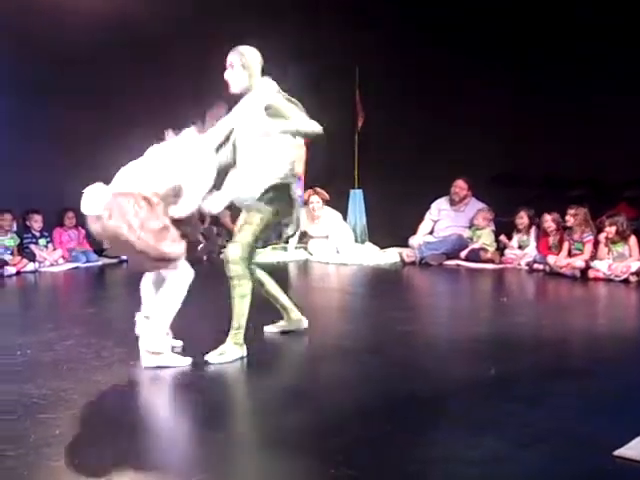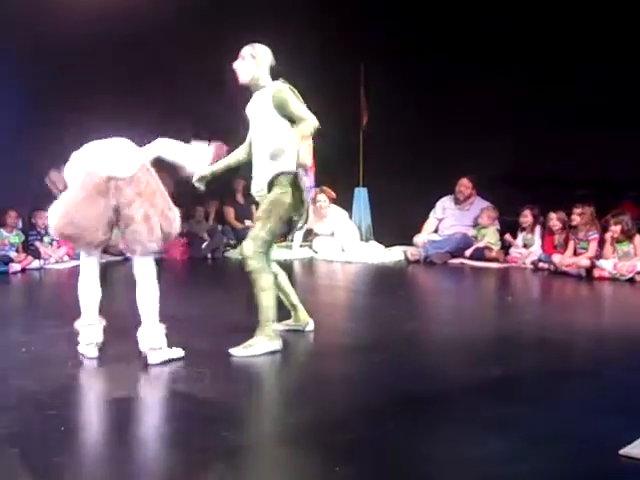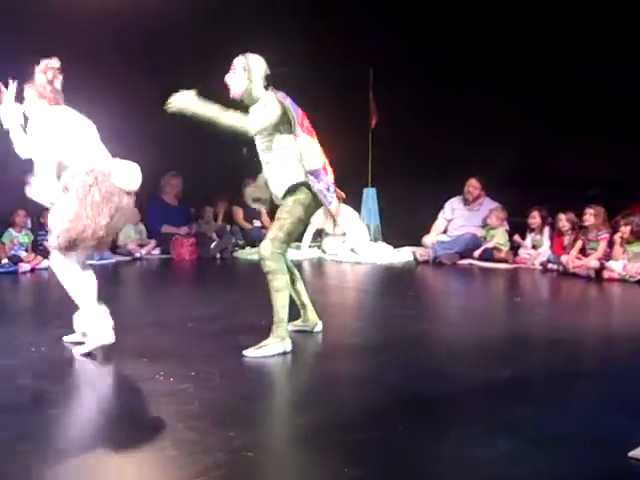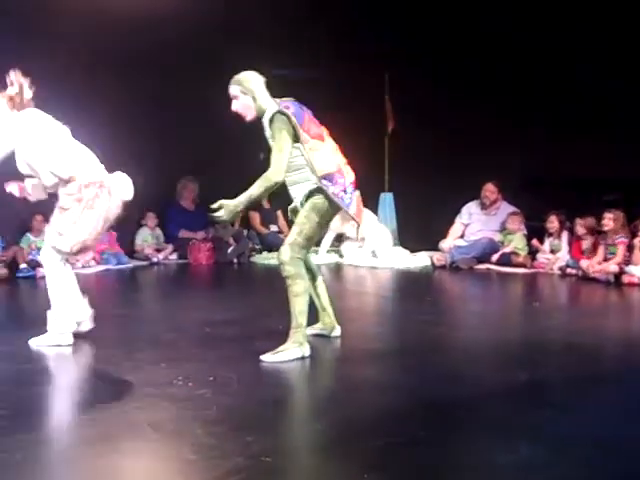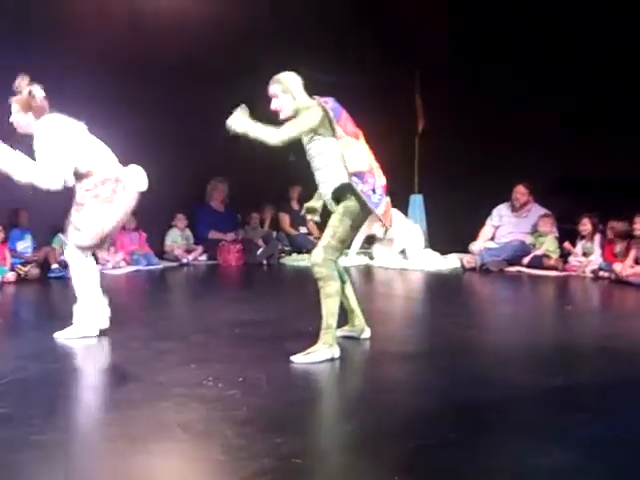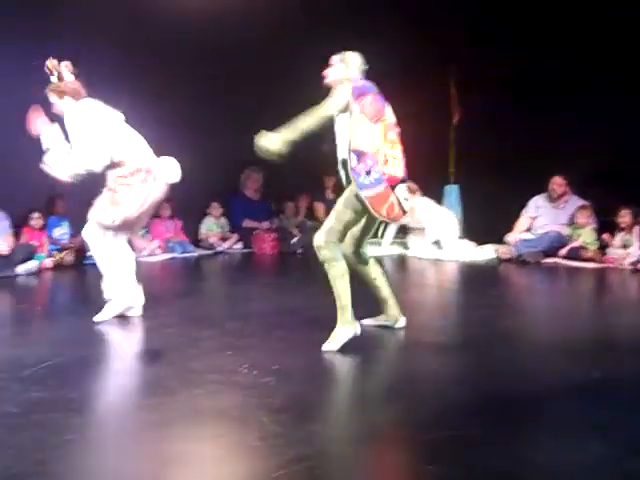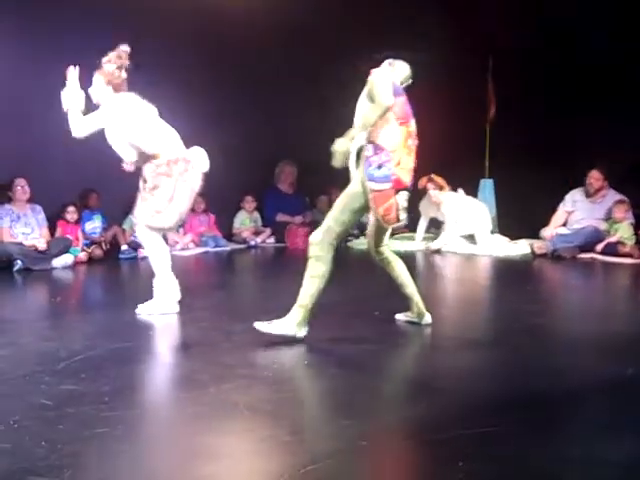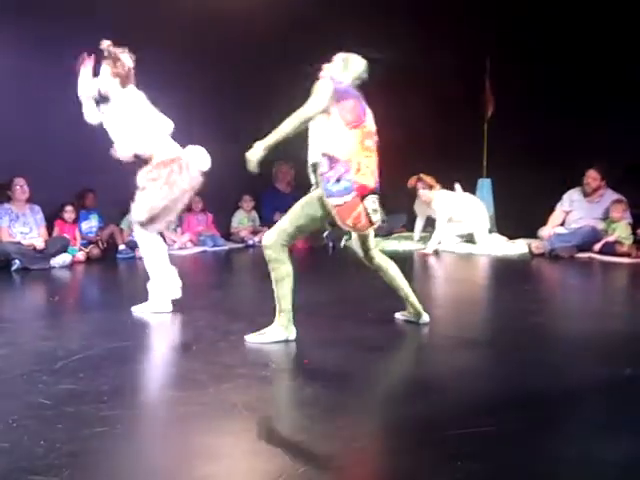
dt=0.3s
person 1, frame 1
left shoulder: (271, 100)
right shoulder: (243, 108)
left elbow: (314, 127)
right elbow: (231, 150)
left wrist: (282, 127)
left hip: (273, 191)
right hip: (252, 194)
left knee: (236, 255)
right knee: (239, 259)
left ankle: (236, 342)
right ankle: (293, 316)
person 1, frame 2
left shoulder: (279, 92)
right shoulder: (258, 100)
left elbow: (310, 121)
right elbow: (250, 146)
left wrist: (291, 144)
right wrist: (213, 168)
left hip: (285, 183)
right hip: (269, 186)
left knee: (253, 249)
right knee: (259, 254)
left ankle: (268, 334)
right ankle: (300, 317)
person 1, frame 3
left shoulder: (271, 103)
right shoulder: (261, 107)
left elbow: (251, 127)
left wrist: (200, 108)
right wrist: (261, 184)
left hip: (303, 187)
right hip: (293, 188)
left knee: (270, 250)
right knee: (275, 252)
left ankle: (279, 336)
right ankle: (309, 317)
person 1, frame 4
left shoulder: (278, 118)
right shoulder: (279, 114)
left elbow: (278, 173)
left wrist: (239, 203)
right wrist: (298, 199)
left hip: (325, 192)
right hip: (319, 191)
left knee: (290, 254)
right knee: (299, 255)
left ankle: (298, 341)
right ankle: (328, 321)
person 1, frame 5
left shoulder: (316, 110)
right shoulder: (313, 114)
left elbow: (277, 138)
left wrist: (244, 125)
right wrist: (318, 198)
left hip: (357, 193)
right hip: (349, 193)
left knee: (322, 257)
right knee: (327, 257)
left ankle: (327, 342)
right ankle: (357, 324)
person 1, frame 6
left shoulder: (349, 87)
right shoulder: (373, 96)
left elbow: (326, 111)
right elbow: (386, 143)
left wrist: (280, 137)
left hip: (370, 175)
right hip: (380, 180)
left knee: (325, 242)
right knee: (353, 250)
left ankle: (346, 321)
right ankle: (392, 313)
person 1, frame 7
left shoulder: (380, 82)
right shoulder: (401, 104)
left elbow: (385, 103)
left wrist: (349, 138)
left hip: (374, 173)
right hip: (392, 180)
left knee: (323, 239)
right knee: (378, 248)
left ankle: (297, 319)
right ankle: (419, 310)
person 1, frame 8
left shoulder: (329, 86)
right shoulder: (359, 102)
left elbow: (307, 112)
left wrist: (263, 145)
left hip: (337, 185)
right hip: (361, 186)
left knee: (274, 240)
right knee: (368, 253)
left ankle: (284, 324)
right ankle: (415, 310)
person 2, frame 1
right shoulder: (204, 157)
right elbow: (186, 207)
left hip: (107, 207)
right hip: (132, 213)
left knee: (157, 266)
right knee: (180, 274)
left ankle: (149, 331)
right ankle: (154, 347)
person 2, frame 2
left shoulder: (74, 165)
right shoulder: (125, 150)
right elbow: (157, 148)
right wrist: (198, 155)
left hip: (97, 183)
right hip: (133, 180)
left knee: (88, 259)
right knee: (144, 263)
left ankle: (89, 338)
right ankle: (154, 345)
person 2, frame 3
left shoulder: (40, 121)
right shoulder: (71, 117)
left elbow: (45, 168)
left hip: (91, 187)
right hip: (115, 184)
left knee: (63, 258)
right knee: (74, 259)
left ankle: (97, 326)
right ankle: (91, 327)
person 2, frame 4
left shoulder: (23, 128)
right shoulder: (32, 126)
left hip: (88, 193)
right hip: (86, 192)
left knee: (52, 256)
right knee: (56, 256)
left ankle: (60, 328)
right ankle: (78, 314)
person 2, frame 5
left shoulder: (48, 132)
right shoulder: (46, 131)
left elbow: (53, 179)
left hip: (106, 188)
right hip: (101, 187)
left knee: (76, 252)
right knee: (80, 251)
left ankle: (88, 321)
right ankle: (96, 314)
person 2, frame 6
left shoulder: (83, 114)
right shoulder: (85, 113)
left elbow: (91, 156)
right elbow: (77, 153)
left wrist: (59, 165)
right wrist: (47, 131)
left hip: (136, 177)
right hip: (133, 176)
left knee: (95, 231)
right knee: (113, 236)
left ankle: (119, 295)
right ankle: (131, 300)
person 2, frame 7
left shoulder: (118, 107)
right shoulder: (116, 107)
left hip: (172, 169)
right hip: (164, 169)
left knee: (149, 232)
right knee: (147, 231)
left ankle: (167, 297)
right ankle: (166, 294)
person 2, frame 8
left shoulder: (125, 102)
right shoulder: (120, 103)
left elbow: (164, 127)
right elbow: (93, 116)
left wrist: (127, 150)
right wrist: (85, 77)
left hip: (168, 168)
right hip: (172, 167)
left knee: (142, 230)
right knee: (148, 230)
left ankle: (160, 297)
right ankle: (168, 287)
